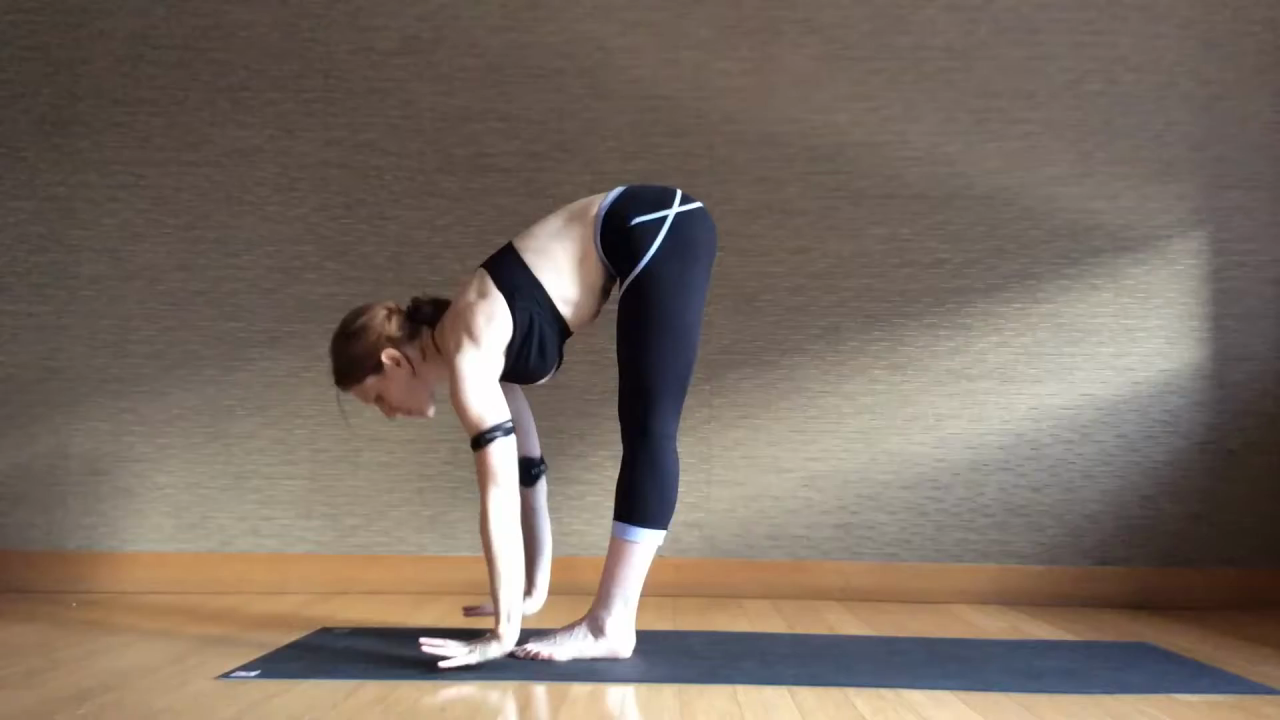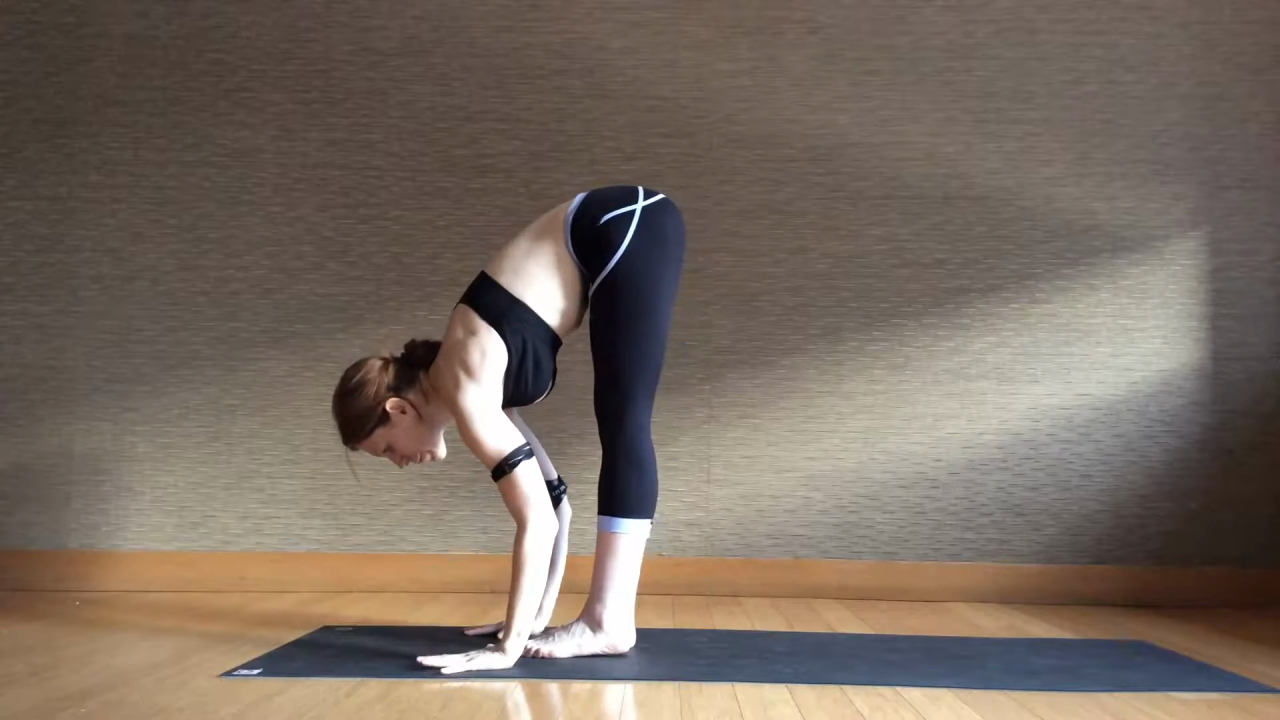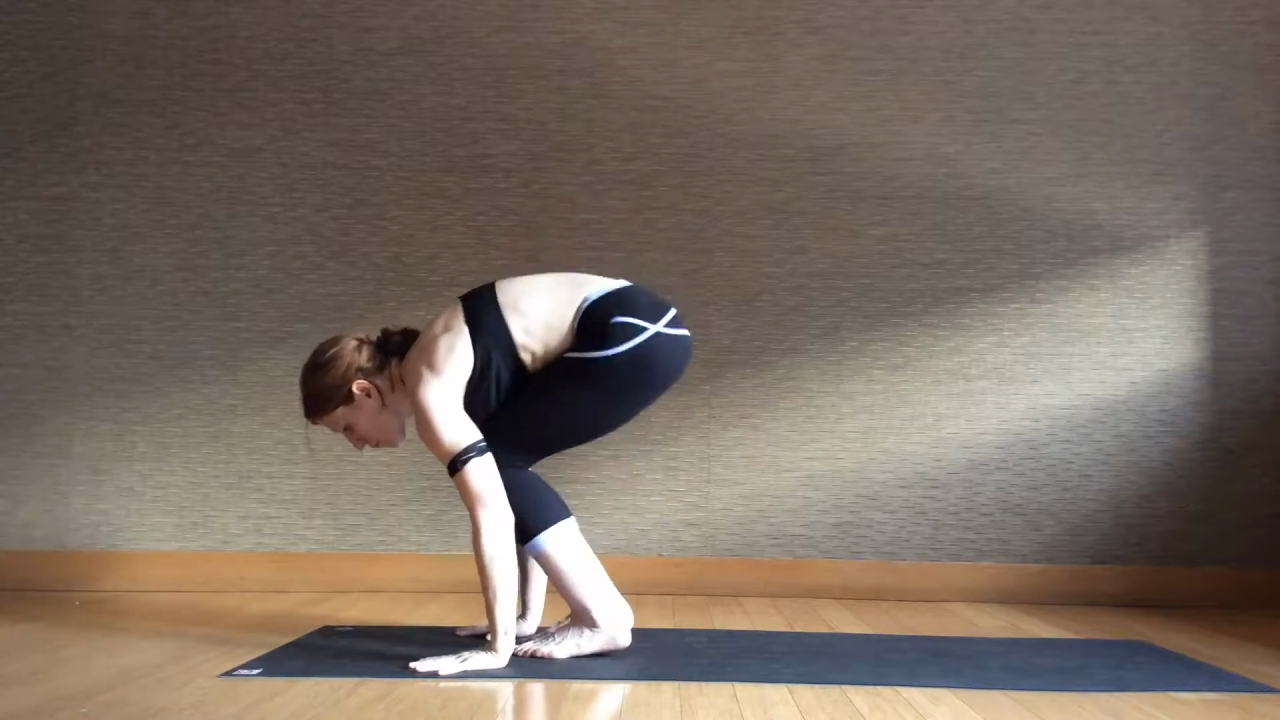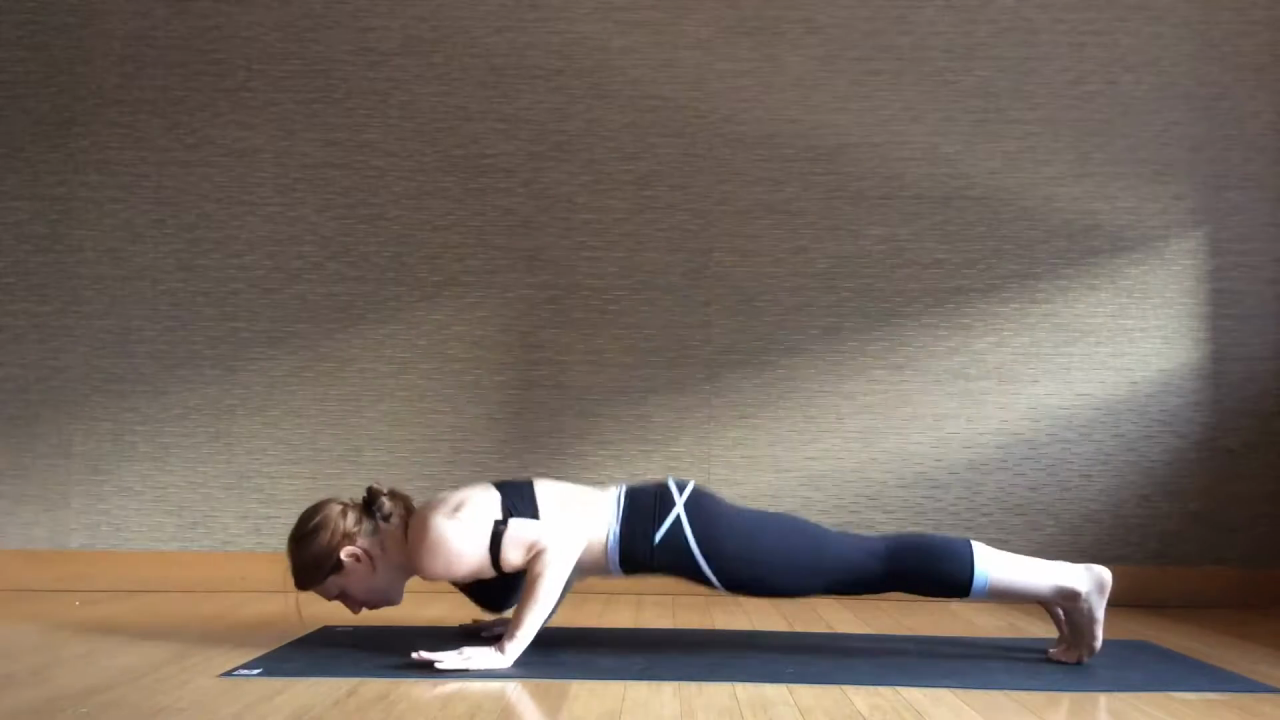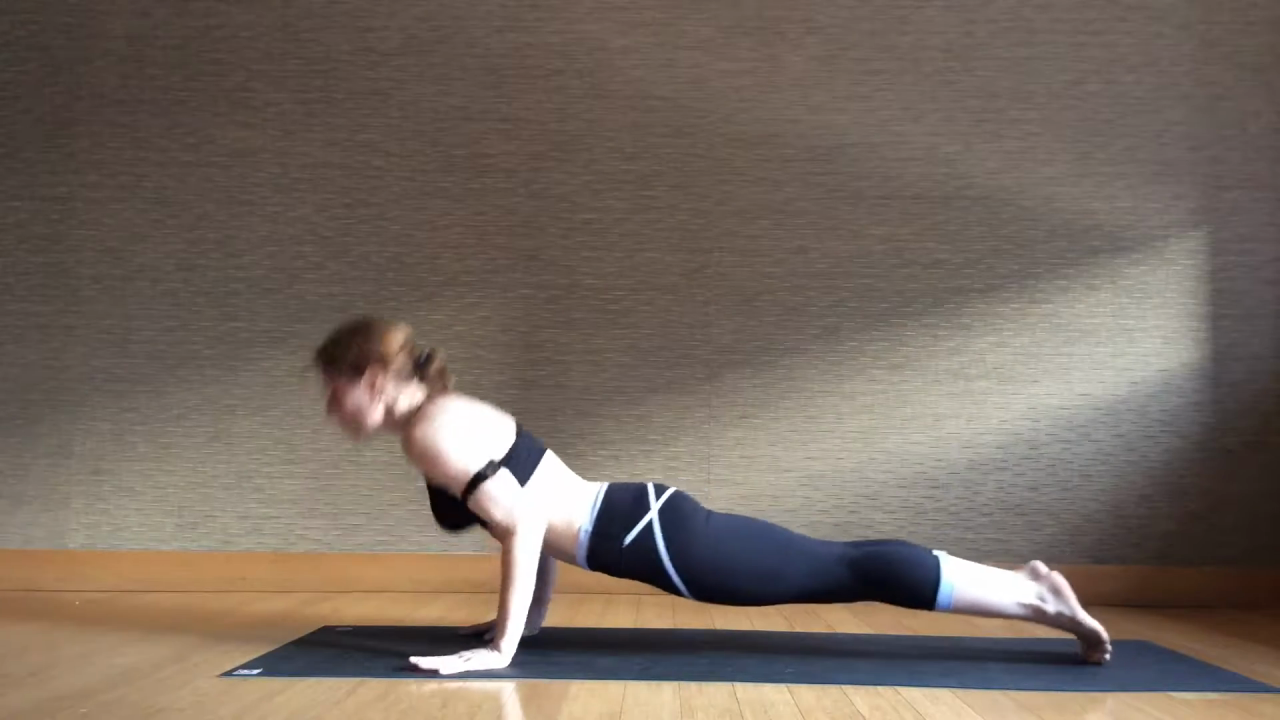
dt=1s
person 1, frame 1
left shoulder: (464, 354)
right shoulder: (481, 349)
left elbow: (501, 498)
right elbow: (527, 469)
left wrist: (504, 633)
right wrist: (531, 591)
left hip: (660, 232)
right hip: (655, 230)
left knee: (648, 434)
right knee: (642, 435)
left ankle: (609, 626)
right ankle: (611, 620)
person 1, frame 2
left shoulder: (464, 392)
right shoulder: (473, 381)
left elbow: (538, 521)
right elbow: (551, 498)
left wrist: (509, 647)
right wrist: (535, 617)
left hip: (630, 228)
right hip: (621, 231)
left knee: (622, 426)
right knee: (620, 428)
left ankle: (608, 622)
right ankle: (609, 616)
person 1, frame 3
left shoulder: (426, 388)
right shoulder: (448, 383)
left elbow: (491, 517)
right elbow: (507, 501)
left wrist: (500, 647)
right wrist: (527, 620)
left hip: (639, 333)
right hip: (635, 329)
left knee: (500, 455)
right knee: (506, 456)
left ankle: (604, 620)
right ankle: (603, 615)
person 1, frame 4
left shoulder: (434, 547)
right shoulder: (440, 520)
left elbow: (552, 549)
left wrist: (507, 648)
right wrist: (518, 617)
left hip: (670, 532)
right hip: (664, 519)
left knee: (871, 564)
right knee: (863, 562)
left ankle: (1065, 580)
right ankle: (1060, 579)
person 1, frame 5
left shoulder: (430, 431)
right shoulder: (449, 408)
left elbow: (519, 526)
left wrist: (500, 645)
right wrist: (525, 614)
left hip: (650, 538)
right hip: (646, 521)
left knee: (847, 572)
right knee: (843, 567)
left ankle: (1030, 599)
right ankle: (1025, 588)
